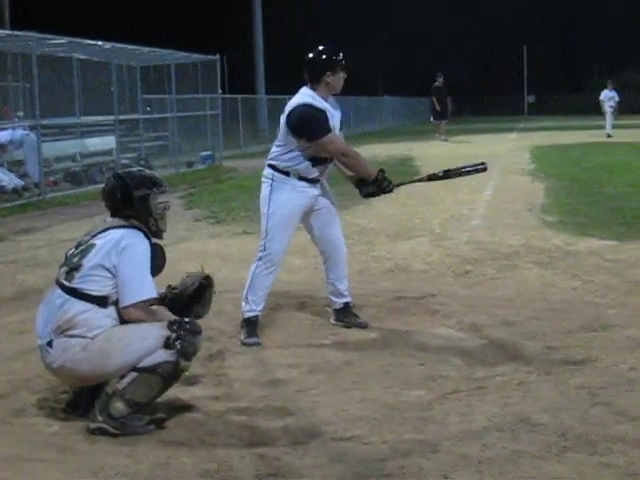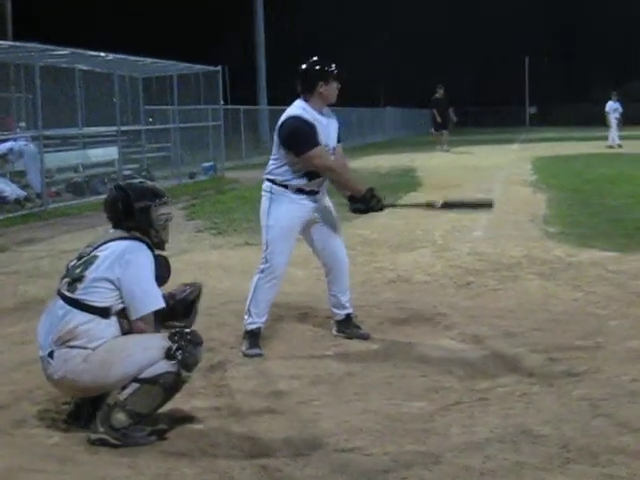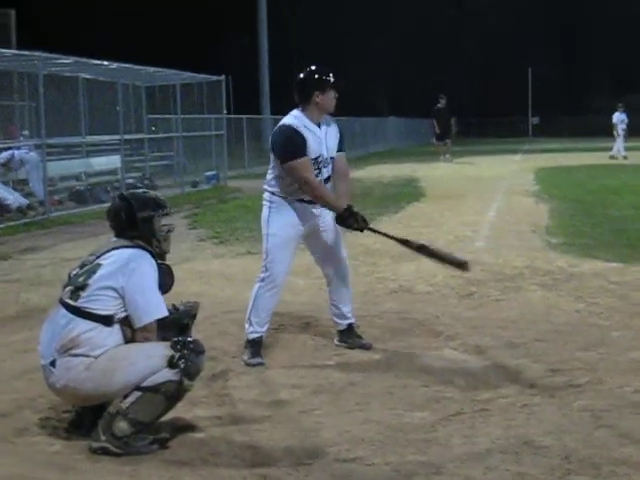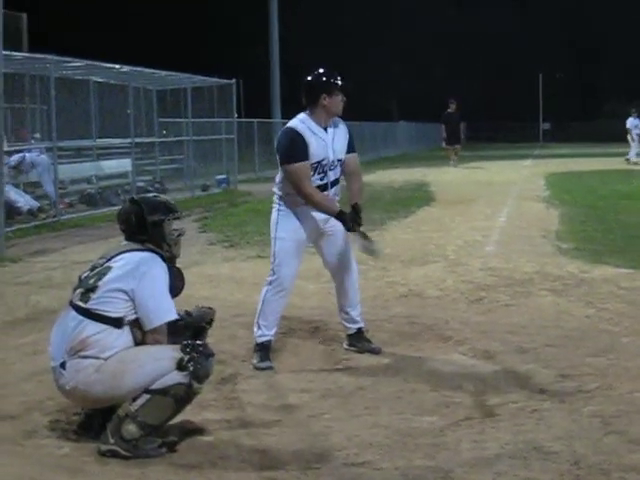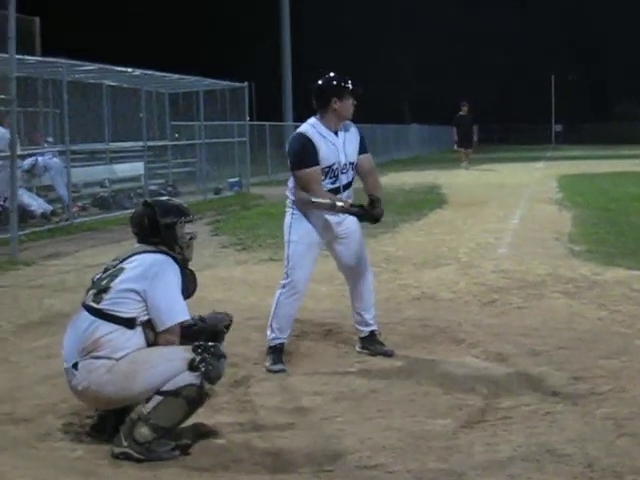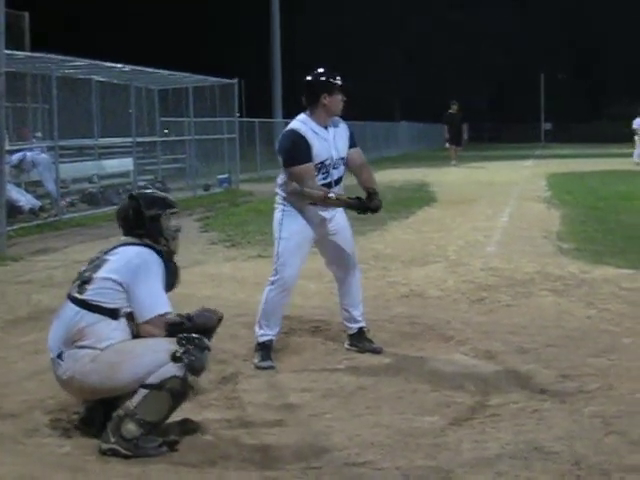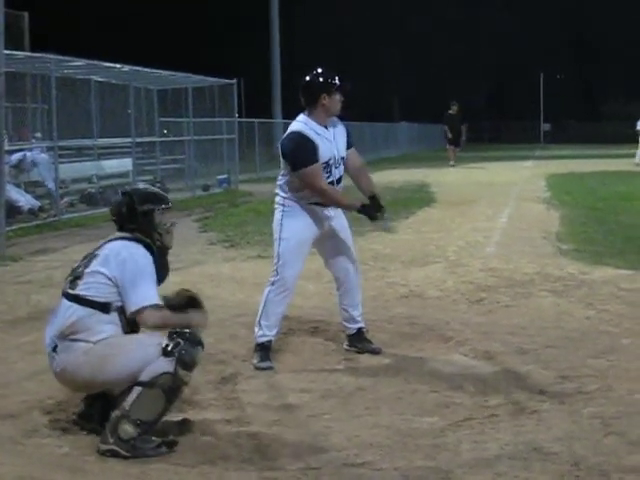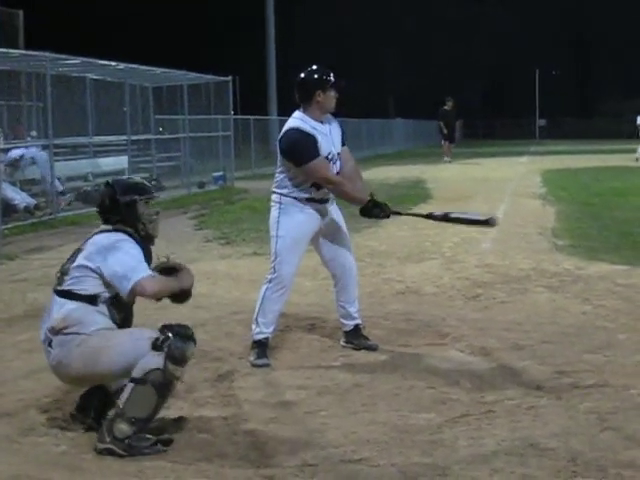
dt=0.2s
person 1, frame 1
left shoulder: (328, 104)
right shoulder: (306, 109)
left elbow: (339, 151)
right elbow: (342, 152)
left wrist: (358, 181)
right wrist: (376, 176)
left hip: (316, 185)
right hip: (285, 186)
left knee: (335, 247)
right knee: (271, 253)
left ankle: (341, 308)
right ankle: (250, 318)
person 1, frame 2
left shoulder: (328, 117)
right shoulder: (297, 122)
left elbow: (337, 162)
right elbow: (328, 168)
left wrist: (353, 195)
right wrist: (365, 193)
left hip: (316, 197)
right hip: (285, 199)
left knee: (337, 259)
right knee: (273, 266)
left ankle: (343, 319)
right ankle: (252, 330)
person 1, frame 3
left shoulder: (331, 127)
right shoulder: (289, 131)
left elbow: (340, 173)
right elbow: (308, 181)
left wrist: (343, 209)
right wrist: (343, 210)
left hip: (319, 208)
right hip: (284, 209)
left knee: (338, 268)
right knee: (273, 275)
left ankle: (345, 328)
right ankle: (253, 339)
person 1, frame 4
left shoulder: (341, 129)
right shoulder: (294, 134)
left elbow: (353, 172)
right elbow: (303, 188)
left wrist: (354, 208)
right wrist: (338, 213)
left hip: (329, 211)
right hip: (293, 212)
left knee: (347, 272)
right knee: (281, 278)
left ankle: (354, 333)
right ankle: (262, 343)
person 1, frame 5
left shoulder: (353, 132)
right shoulder: (304, 139)
left elbow: (368, 171)
right elbow: (314, 193)
left wrist: (375, 200)
left hip: (343, 214)
right hip: (307, 216)
left knee: (361, 273)
right knee: (295, 280)
left ankle: (367, 335)
right ankle: (275, 345)
person 1, frame 6
left shoulder: (341, 127)
right shoulder: (295, 136)
left elbow: (359, 164)
right elbow: (309, 189)
left wrist: (371, 192)
right wrist: (350, 202)
left hip: (333, 210)
right hip: (297, 212)
left knee: (350, 270)
right knee: (283, 277)
left ankle: (356, 332)
right ankle: (264, 342)
person 1, frame 7
left shoulder: (338, 128)
right shoulder: (298, 137)
left elbow: (355, 166)
right elbow: (319, 188)
left wrist: (373, 197)
right wrist: (360, 207)
left hip: (331, 210)
right hip: (297, 212)
left knee: (348, 271)
right knee: (284, 278)
left ankle: (354, 333)
right ankle: (263, 343)
person 1, frame 8
left shoulder: (332, 124)
right shoulder: (297, 133)
left elbow: (347, 166)
right elbow: (330, 180)
left wrist: (369, 199)
right wrist: (367, 203)
left hip: (326, 207)
right hip: (294, 209)
left knee: (346, 267)
right knee: (281, 274)
left ankle: (351, 329)
right ankle: (260, 340)
person 2, frame 1
left shoulder: (106, 233)
right shoulder: (132, 239)
right elbow: (134, 312)
right wrist: (174, 322)
left hip: (56, 347)
right hip: (74, 352)
left knee: (147, 323)
right knee: (185, 335)
left ankle: (89, 393)
right ankle: (113, 413)
person 2, frame 2
left shoulder: (108, 245)
right shoulder: (134, 251)
right elbow: (142, 325)
left wrist: (168, 300)
right wrist: (169, 334)
left hip: (56, 358)
right hip: (75, 363)
left knee: (150, 333)
right knee: (186, 345)
left ankle: (90, 405)
right ankle: (114, 424)
person 2, frame 3
left shoulder: (109, 254)
right shoulder: (138, 259)
right elbow: (146, 334)
left wrist: (168, 316)
left hip: (58, 367)
right hip: (77, 372)
right knee: (189, 354)
left ankle: (93, 412)
right ankle: (115, 433)
person 2, frame 4
left shoulder: (119, 257)
right shoulder: (149, 262)
right elbow: (156, 337)
left wrist: (186, 320)
left hip: (68, 369)
right hip: (87, 375)
right knee: (198, 357)
left ankle: (102, 414)
right ankle: (124, 435)
person 2, frame 5
left shoulder: (132, 260)
right shoulder: (161, 264)
right elbow: (169, 338)
left wrist: (201, 324)
left hip: (81, 371)
right hip: (99, 375)
right knee: (209, 359)
left ankle: (116, 416)
right ankle: (138, 438)
person 2, frame 6
left shoulder: (120, 253)
right shoulder: (144, 256)
right elbow: (151, 329)
left wrist: (188, 320)
left hip: (68, 361)
right hip: (85, 365)
right knee: (193, 351)
left ankle: (102, 410)
right ankle: (126, 434)
person 2, frame 7
left shoulder: (116, 248)
right shoulder: (133, 251)
left elbow: (134, 313)
right elbow: (148, 318)
left wrist: (177, 313)
right wrist: (188, 320)
left hip: (69, 356)
right hip: (80, 358)
right knee: (185, 346)
left ankle: (99, 406)
right ankle: (124, 435)
person 2, frame 8
left shoulder: (106, 241)
right shoulder: (117, 242)
left elbow: (130, 292)
right elbow: (148, 287)
left wrist: (165, 281)
right wrist: (181, 280)
left hip: (68, 348)
right hip: (75, 351)
left knee: (146, 352)
right knee: (176, 341)
left ankle: (94, 405)
right ankle: (121, 433)
